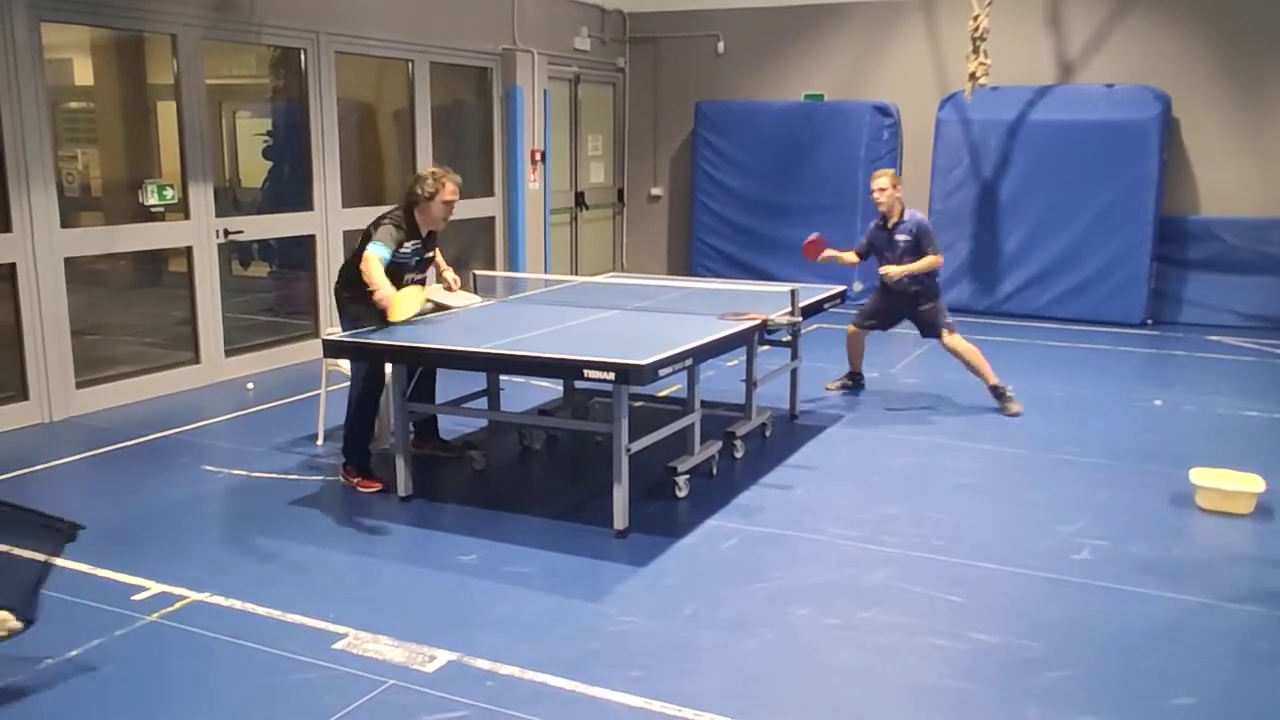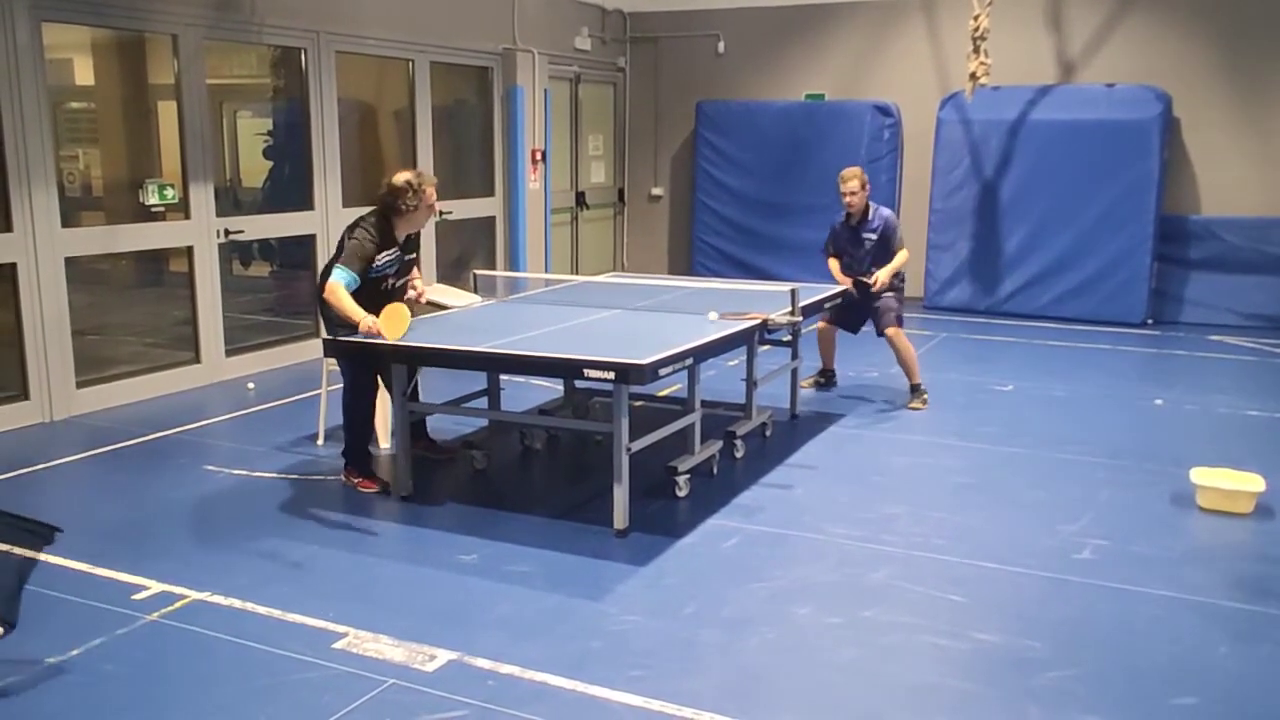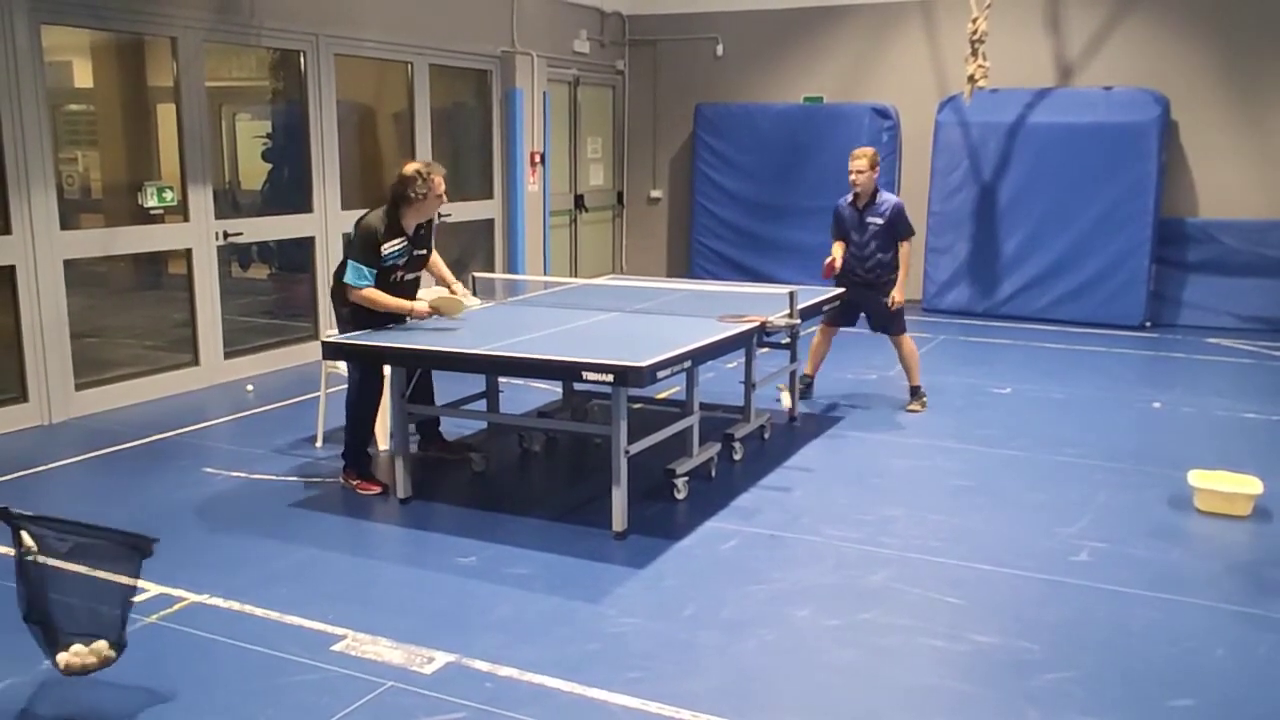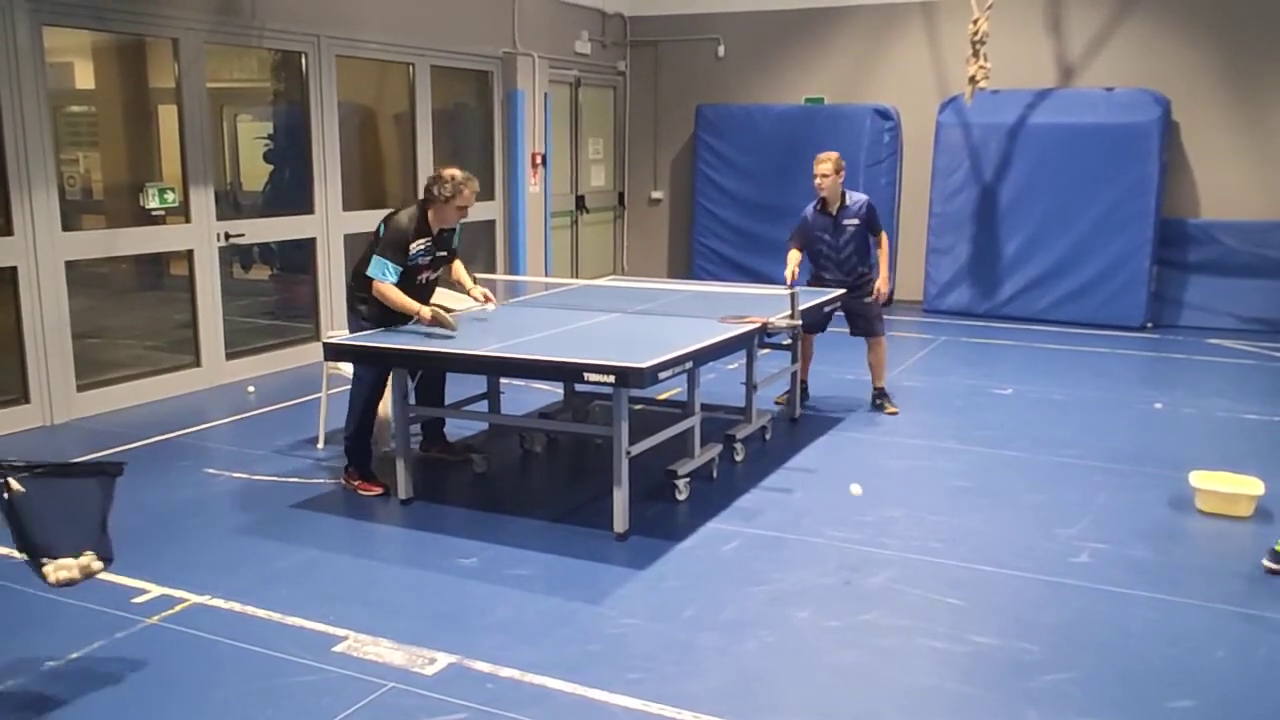
dt=0.5s
person 1, frame 1
left shoulder: (431, 225)
right shoulder: (392, 227)
right elbow: (370, 263)
left wrist: (443, 268)
right wrist: (384, 289)
right hip: (362, 304)
left knee: (423, 365)
right knee: (370, 380)
left ankle: (426, 436)
right ankle: (354, 465)
person 1, frame 2
left shoulder: (410, 229)
right shoulder: (366, 237)
right elbow: (333, 289)
left wrist: (415, 280)
right wrist: (361, 319)
left hip: (384, 310)
right hip: (348, 313)
left knee: (404, 372)
right knee: (362, 383)
left ankle: (416, 436)
right ankle: (356, 466)
person 1, frame 3
left shoulder: (425, 222)
right shoulder: (373, 229)
right elbow: (357, 292)
left wrist: (452, 283)
right wrist: (410, 307)
left hip: (397, 309)
right hip: (359, 313)
left knee: (420, 369)
right knee: (367, 384)
left ankle: (430, 438)
right ankle: (355, 467)
person 1, frame 4
left shoulder: (449, 225)
right shoulder: (401, 227)
left elbow: (451, 260)
right elbow: (380, 286)
left wrist: (470, 287)
right wrist: (418, 310)
left hip: (413, 308)
right hip: (374, 309)
left knee: (432, 367)
right knee: (370, 383)
left ankle: (433, 439)
right ankle: (356, 467)
person 2, frame 1
left shoulder: (918, 222)
right shoulder: (876, 228)
left elbow: (936, 259)
right elbow: (857, 257)
left wrist: (902, 270)
right wrist: (836, 256)
left hip: (922, 293)
right hip: (892, 293)
left knee: (951, 341)
right knee: (854, 330)
left ankle: (999, 391)
right ankle: (855, 377)
person 2, frame 2
left shoulder: (885, 218)
right shoulder: (839, 225)
left elbow: (903, 253)
right elbow: (833, 257)
left wrist: (887, 272)
right wrist: (840, 278)
left hip: (885, 287)
right hip: (854, 288)
left knee: (893, 332)
right knee: (824, 327)
left ankle: (917, 389)
right ankle: (827, 374)
person 2, frame 3
left shoulder: (891, 206)
right shoulder: (842, 206)
left elbow: (905, 245)
left wrist: (899, 285)
right wrist: (837, 256)
left hip: (881, 284)
right hip: (848, 281)
left knee: (899, 337)
right knee: (825, 327)
left ankle: (916, 392)
right ankle: (806, 382)
person 2, frame 4
left shoulder: (862, 205)
right shoulder: (810, 214)
left elbow: (881, 238)
right elbow: (797, 247)
left wrist: (883, 276)
right wrist: (792, 264)
left hip: (860, 285)
right hip: (822, 284)
left knee: (876, 337)
right knee: (805, 333)
left ankle: (879, 394)
right ankle: (801, 387)
